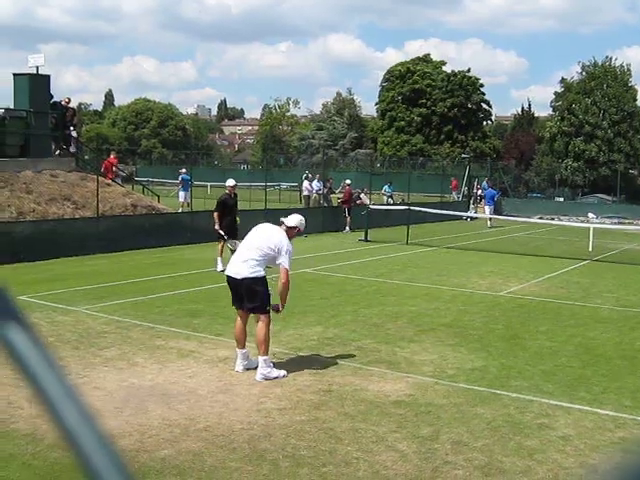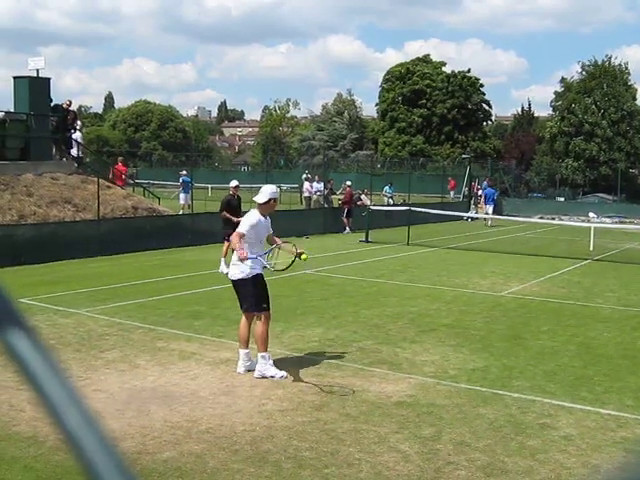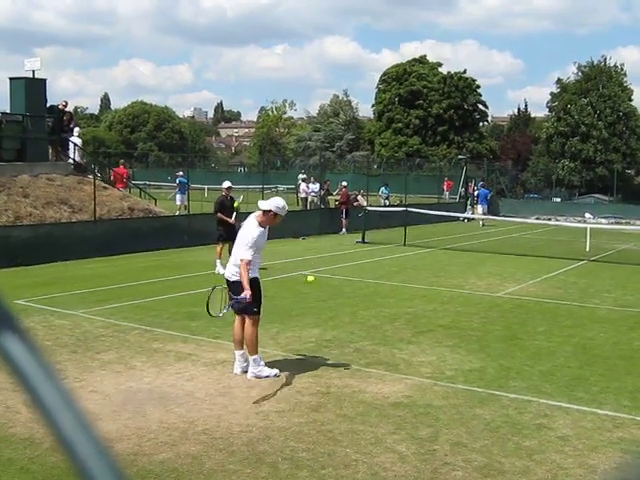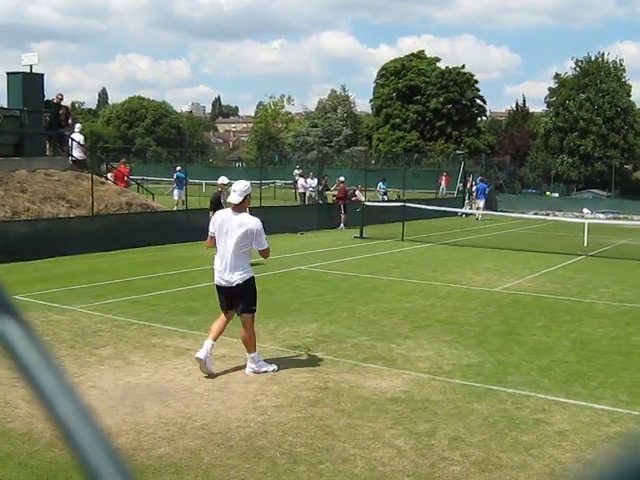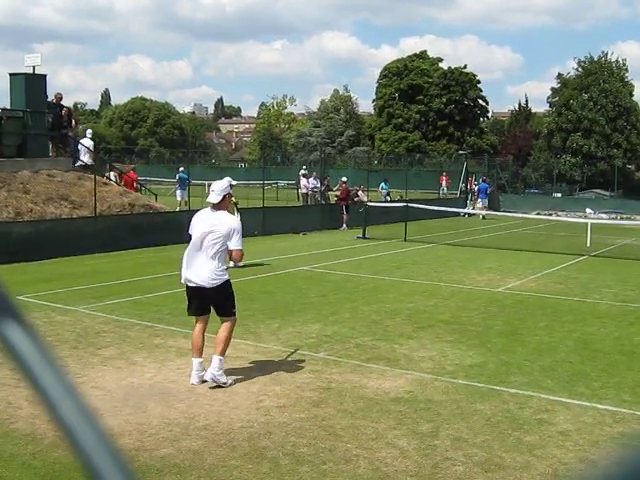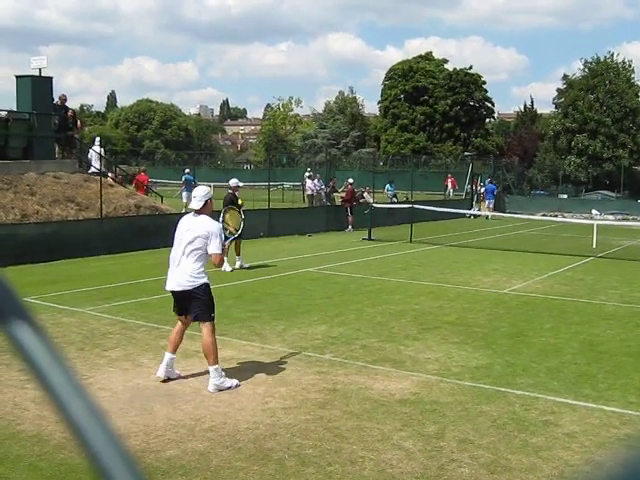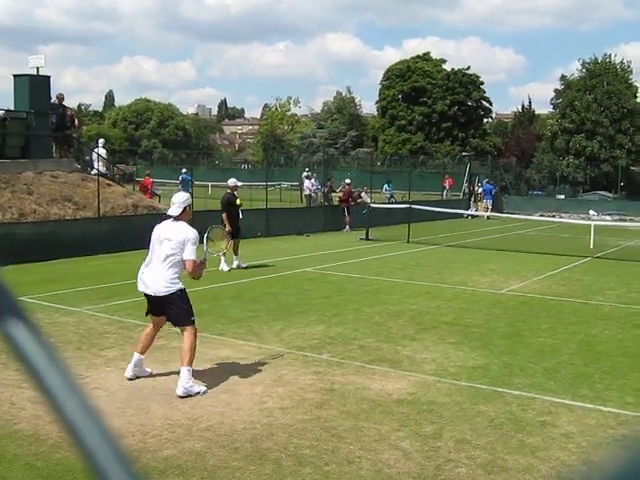
dt=0.5s
person 1, frame 1
left shoulder: (264, 226)
right shoulder: (285, 245)
right elbow: (283, 281)
right wrist: (282, 304)
left hip: (232, 271)
right hip: (250, 275)
left knee: (242, 316)
right knee: (263, 319)
left ankle: (242, 360)
right ankle: (264, 368)
person 1, frame 2
left shoulder: (264, 219)
right shoulder: (253, 219)
left elbow: (271, 238)
right elbow: (236, 236)
right wrist: (239, 250)
left hip: (241, 274)
right hip: (248, 274)
left knee: (248, 316)
right knee: (263, 316)
left ankle: (244, 361)
right ankle: (264, 366)
person 1, frame 3
left shoulder: (259, 217)
right shoulder: (253, 233)
right elbow: (244, 264)
right wrist: (247, 288)
left hip: (236, 276)
right hip: (243, 277)
left knee: (241, 317)
right knee: (252, 319)
left ankle: (240, 363)
right ankle: (255, 367)
person 1, frame 4
left shoulder: (218, 216)
right shoulder: (253, 223)
left elbow: (210, 243)
right elbow: (265, 253)
left hip: (221, 276)
right hip: (241, 277)
left knee: (226, 315)
right knee: (247, 320)
left ankle: (206, 350)
right ankle: (254, 363)
person 1, frame 5
left shoulder: (198, 216)
right shoulder: (232, 222)
right elbow: (237, 257)
left hip: (192, 277)
right hip: (216, 279)
left knee: (200, 322)
right knee: (228, 321)
left ankle: (197, 371)
right ankle: (215, 369)
person 1, frame 6
left shoulder: (184, 221)
right shoulder: (212, 226)
right elbow: (216, 261)
right wrist: (221, 254)
left hip: (175, 281)
right hip: (193, 283)
left knee: (183, 321)
right knee: (207, 327)
left ankle: (166, 367)
right ankle: (217, 378)
person 1, frame 7
left shoulder: (160, 227)
right shoulder: (190, 233)
right elbow: (190, 268)
left wrist: (195, 266)
right wrist: (199, 270)
left hip: (147, 283)
right hip: (168, 287)
left knee: (156, 324)
right knee: (189, 330)
left ankle: (135, 366)
right ankle: (186, 382)
